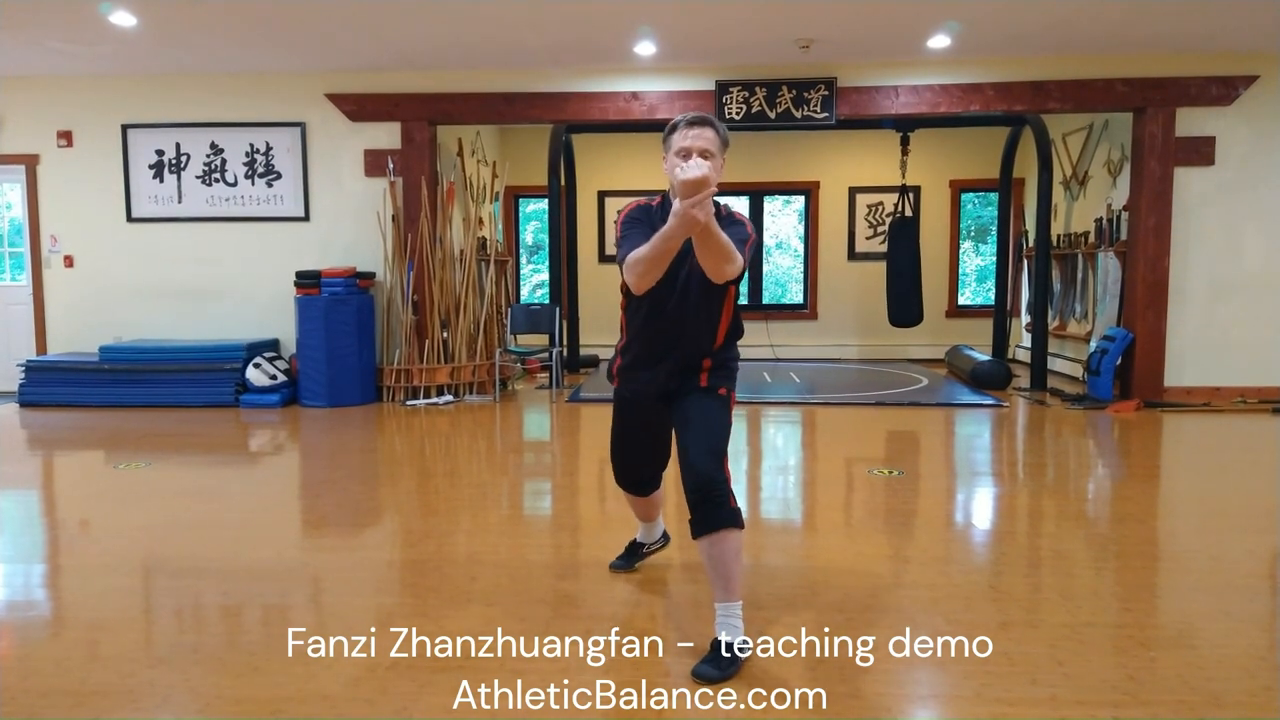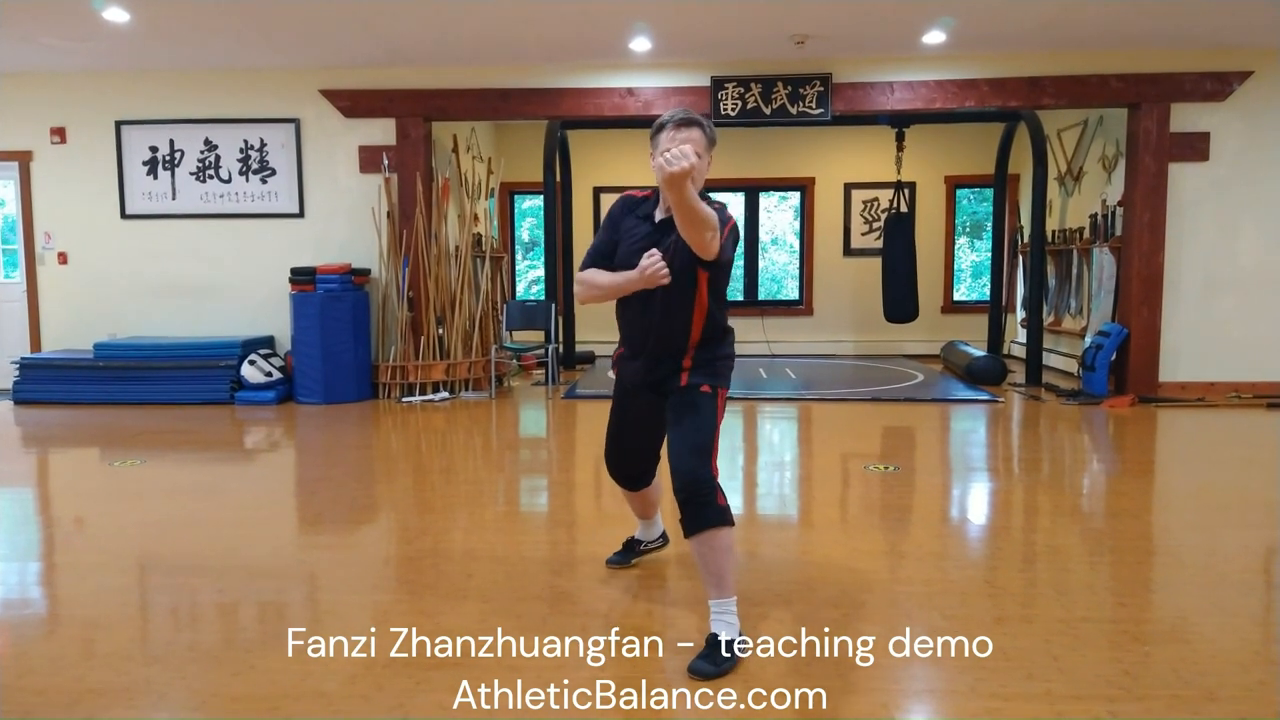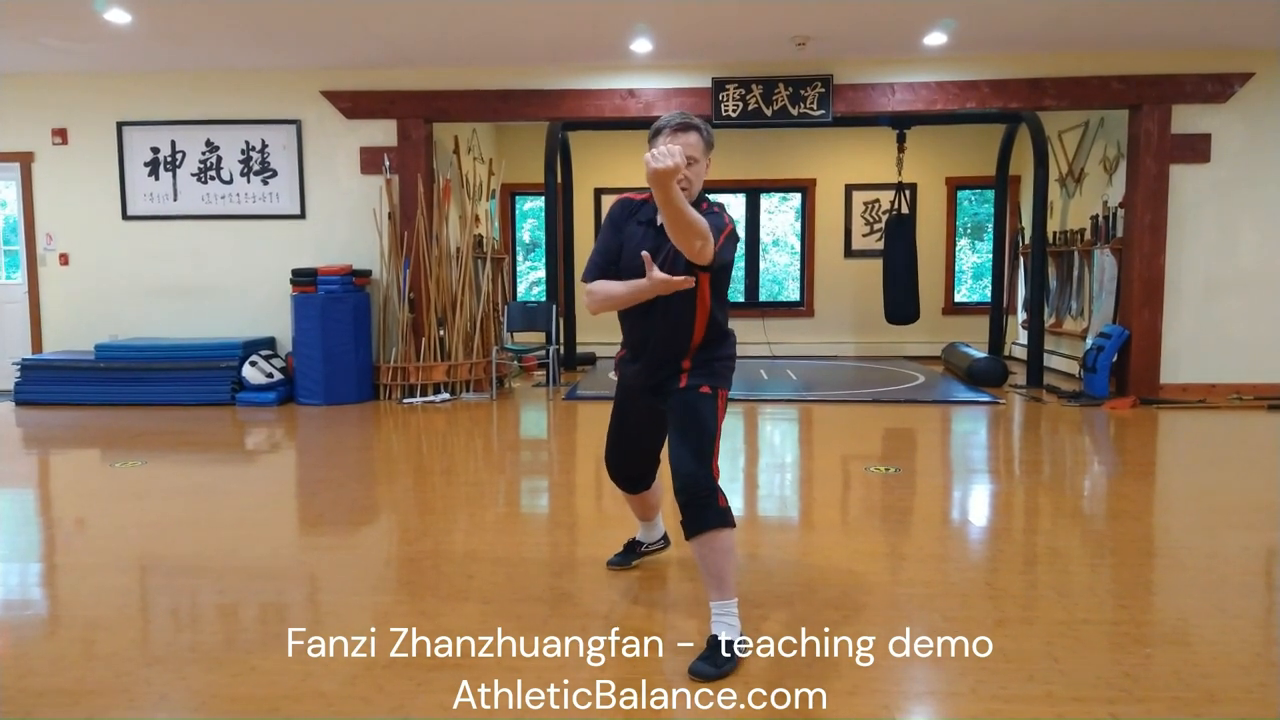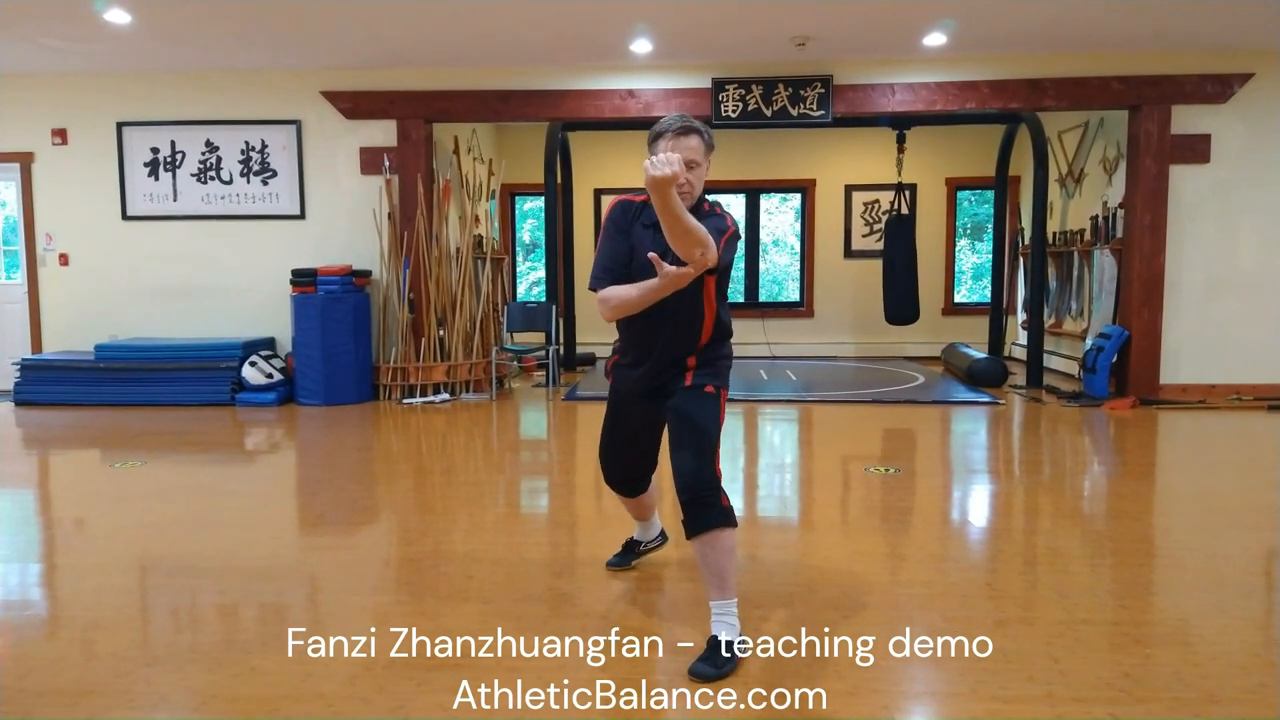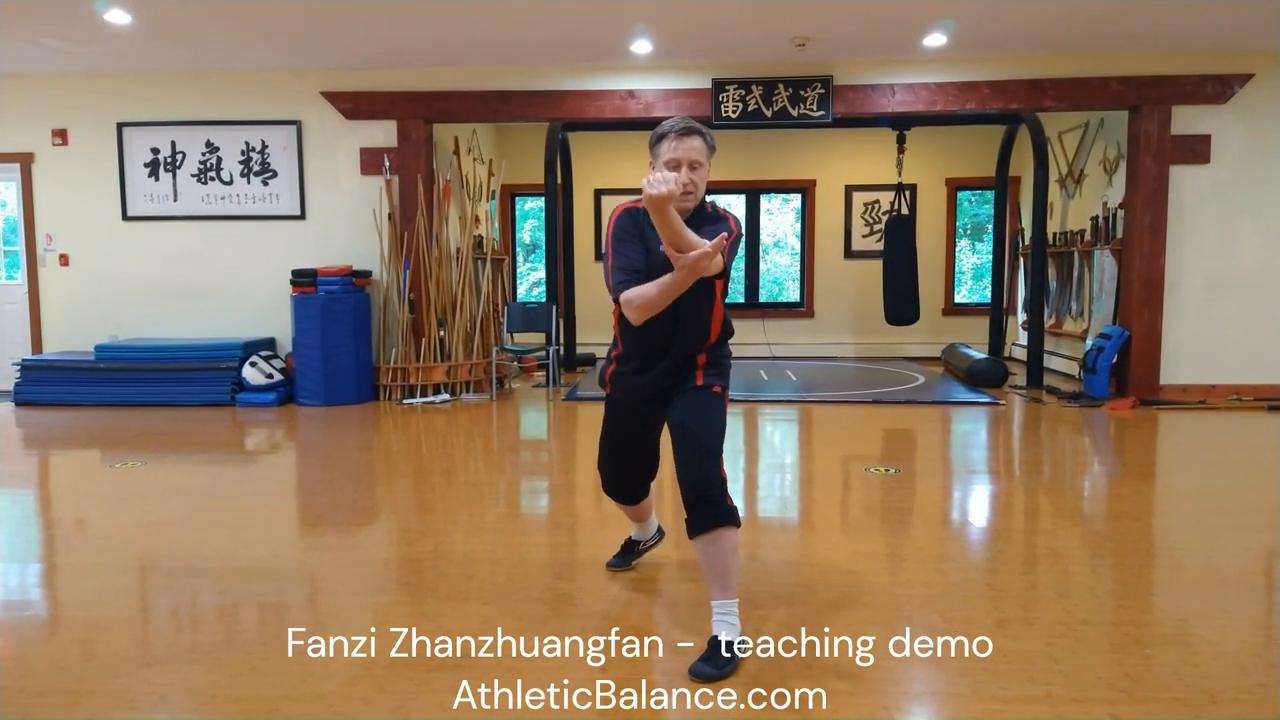
dt=0.4s
person 1, frame 1
left shoulder: (735, 225)
right shoulder: (637, 216)
left elbow: (723, 270)
right elbow: (636, 277)
left wrist: (702, 216)
right wrist: (676, 224)
left hip: (704, 374)
right hip: (638, 373)
left knee: (706, 482)
right knee: (633, 475)
left ankle: (731, 632)
right ankle: (651, 535)
person 1, frame 2
left shoulder: (716, 218)
right shoulder: (625, 211)
left elbow: (702, 240)
right elbow: (583, 286)
left wrist: (682, 188)
right wrist: (637, 276)
left hip: (697, 370)
right hip: (638, 365)
left knee: (694, 480)
right knee: (626, 466)
left ankle: (726, 628)
right ankle: (650, 533)
person 1, frame 3
left shoulder: (717, 222)
right shoulder: (624, 212)
left elbow: (694, 244)
right elbow: (592, 297)
left wrist: (666, 188)
right wrist: (650, 286)
left hip: (699, 371)
right hip: (640, 366)
left knee: (695, 482)
right knee: (625, 468)
left ankle: (726, 629)
right ankle: (651, 535)
person 1, frame 4
left shoulder: (720, 222)
right shoulder: (623, 214)
left elbow: (698, 251)
right elbow: (606, 304)
left wrist: (665, 197)
right wrist: (666, 282)
left hip: (696, 370)
right hip: (634, 368)
left knee: (697, 482)
right knee: (620, 471)
left ankle: (725, 630)
right ankle: (648, 533)
person 1, frame 5
left shoulder: (722, 224)
right shoulder: (626, 219)
left elbow: (707, 258)
right elbow: (634, 308)
left wrist: (663, 213)
right wrist: (686, 270)
left hip: (697, 372)
right hip: (632, 373)
left knee: (704, 482)
right knee: (620, 481)
left ankle: (726, 630)
right ankle: (645, 532)
